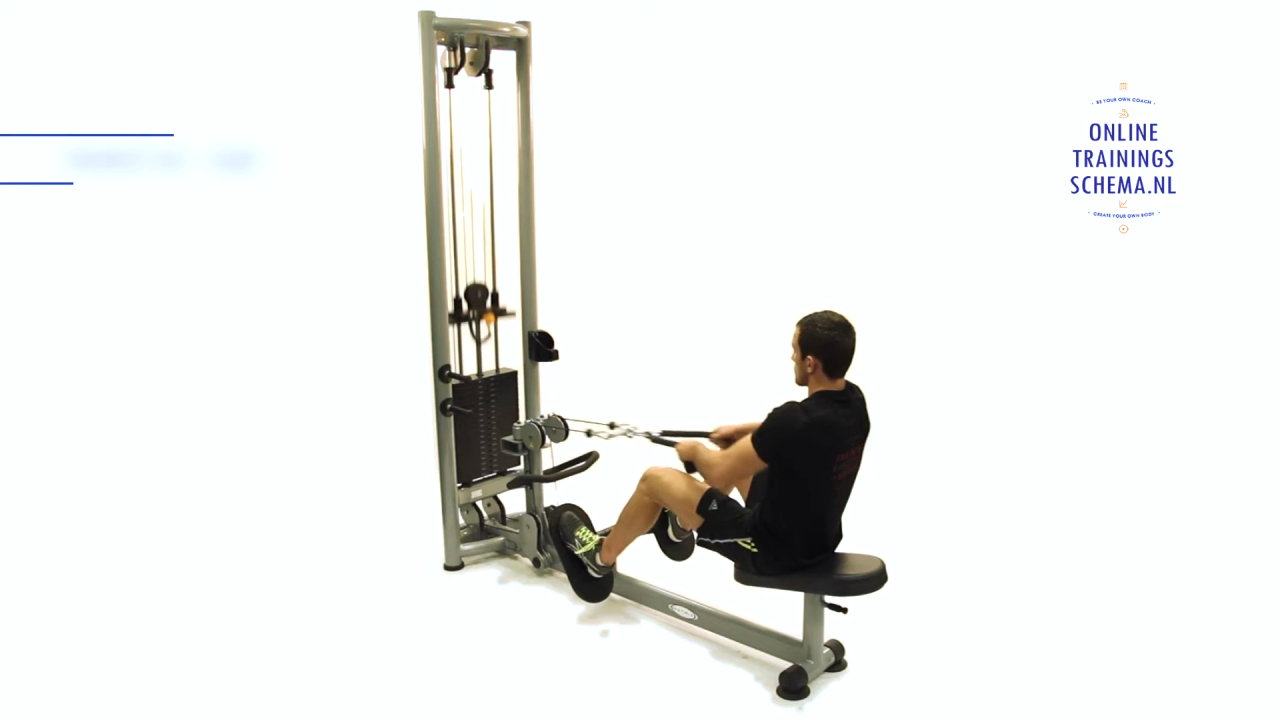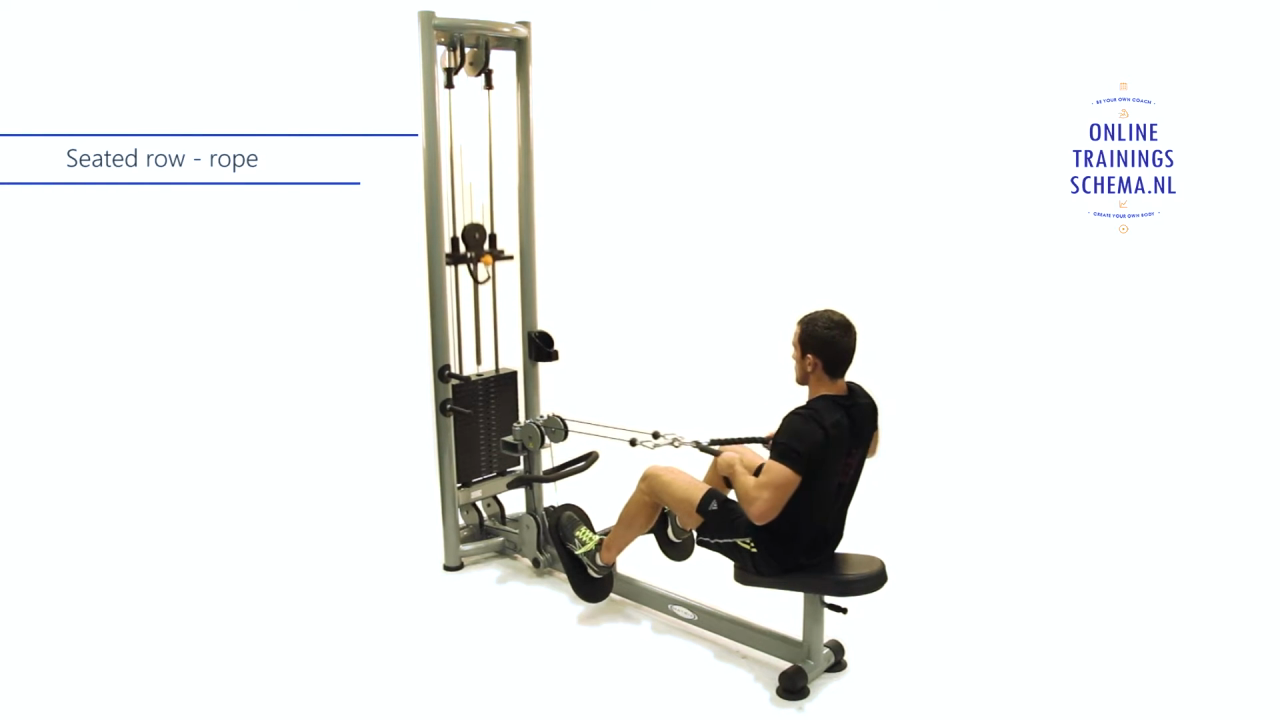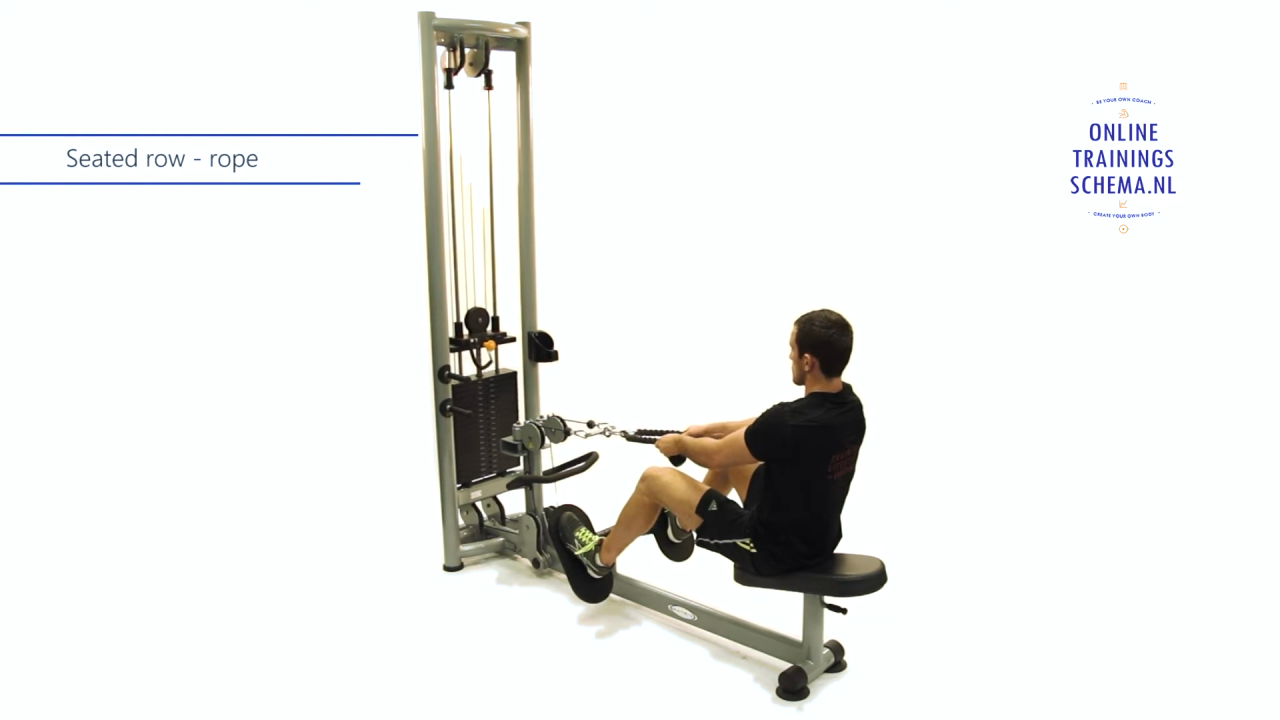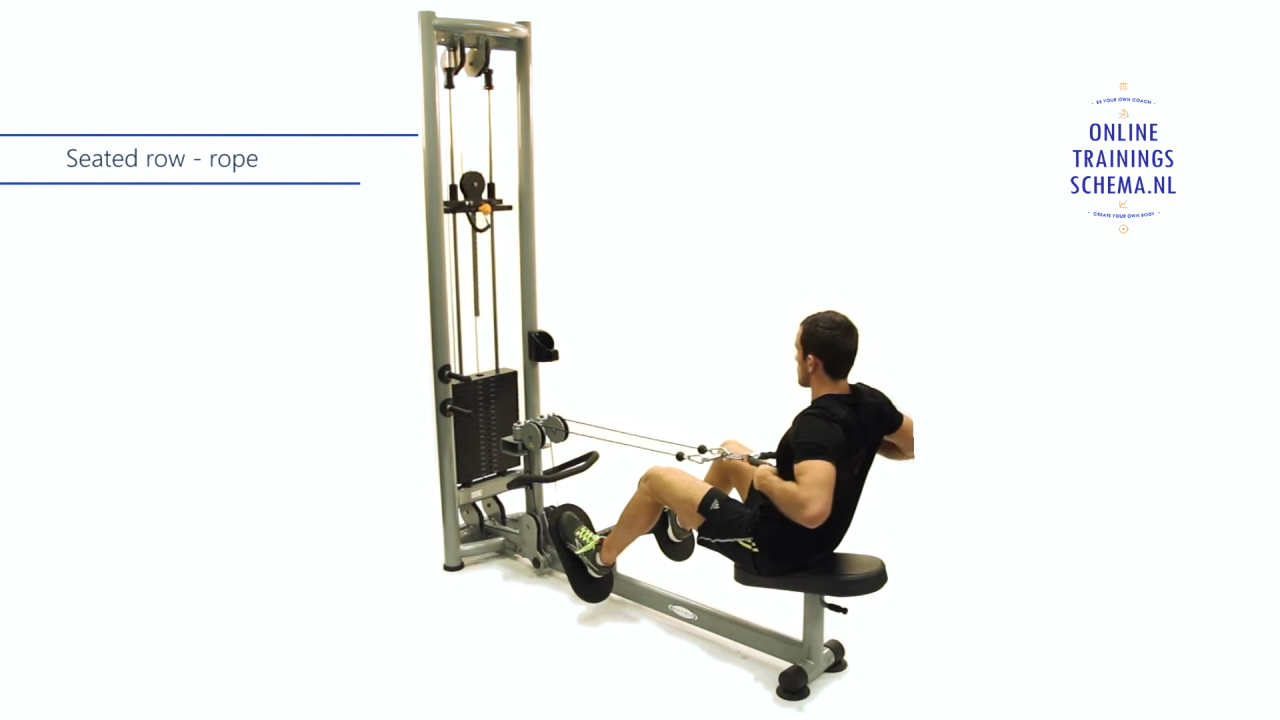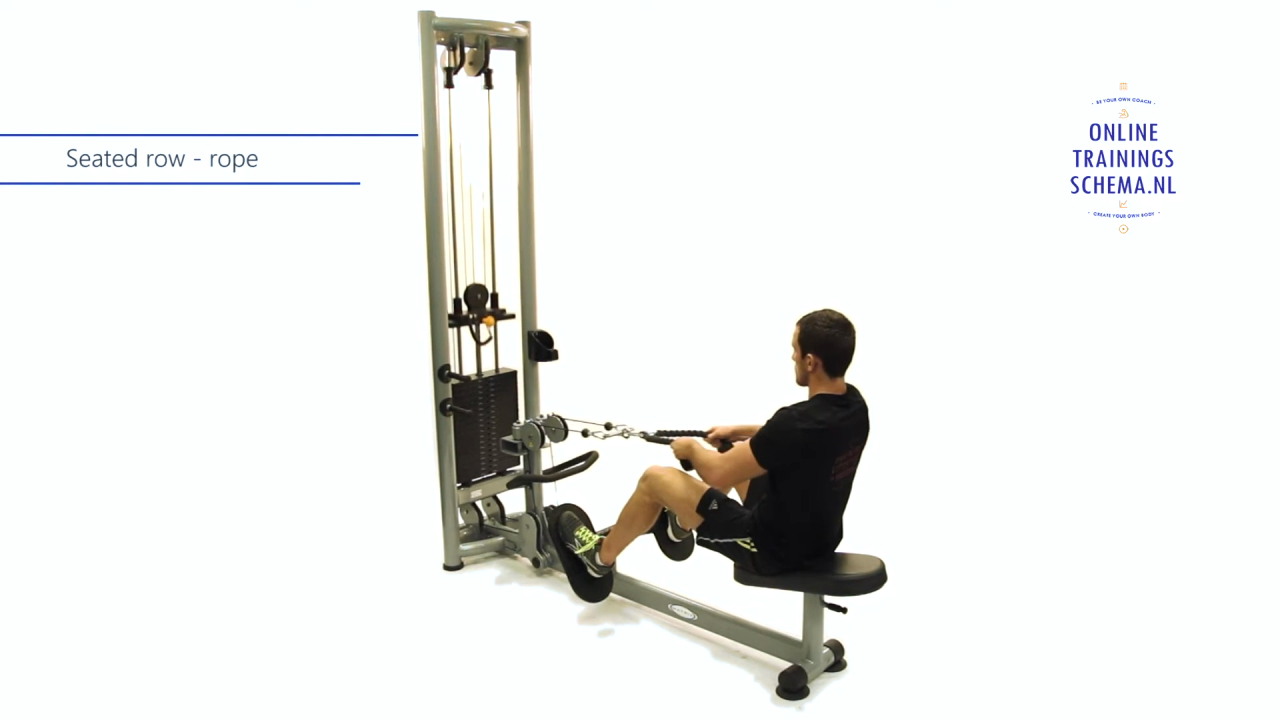
dt=1s
person 1, frame 1
left shoulder: (796, 420)
right shoulder: (853, 401)
left elbow: (719, 471)
left wrist: (695, 450)
right wrist: (746, 431)
left hip: (773, 546)
right hip: (817, 537)
left knee: (655, 479)
right knee: (735, 453)
left ankle: (602, 556)
right ankle: (683, 522)
person 1, frame 2
left shoulder: (805, 424)
right shoulder: (861, 403)
left elbow: (759, 509)
right elbow: (867, 448)
left wrist: (734, 468)
left hip: (774, 548)
right hip: (819, 540)
left knee: (654, 478)
right knee: (730, 452)
left ankle: (602, 556)
right ankle: (682, 521)
person 1, frame 3
left shoulder: (791, 420)
right shoulder: (848, 404)
left elbow: (715, 457)
left wrist: (681, 444)
right wrist: (710, 429)
left hip: (773, 547)
right hip: (817, 539)
left knee: (654, 479)
right knee: (733, 451)
left ankle: (602, 556)
right ankle: (682, 521)
person 1, frame 4
left shoulder: (816, 424)
right shoulder: (870, 402)
left elbow: (812, 508)
right elbow: (912, 445)
left wrist: (766, 480)
left hip: (773, 548)
right hip: (819, 540)
left knee: (655, 479)
right knee: (730, 451)
left ankle: (602, 556)
right ankle: (683, 520)
person 1, frame 5
left shoulder: (799, 421)
right shoulder: (853, 404)
left elbow: (718, 474)
left wrist: (691, 448)
right wrist: (741, 432)
left hip: (771, 546)
right hip: (819, 539)
left knee: (654, 479)
right knee: (732, 452)
left ankle: (601, 556)
right ankle: (680, 521)
